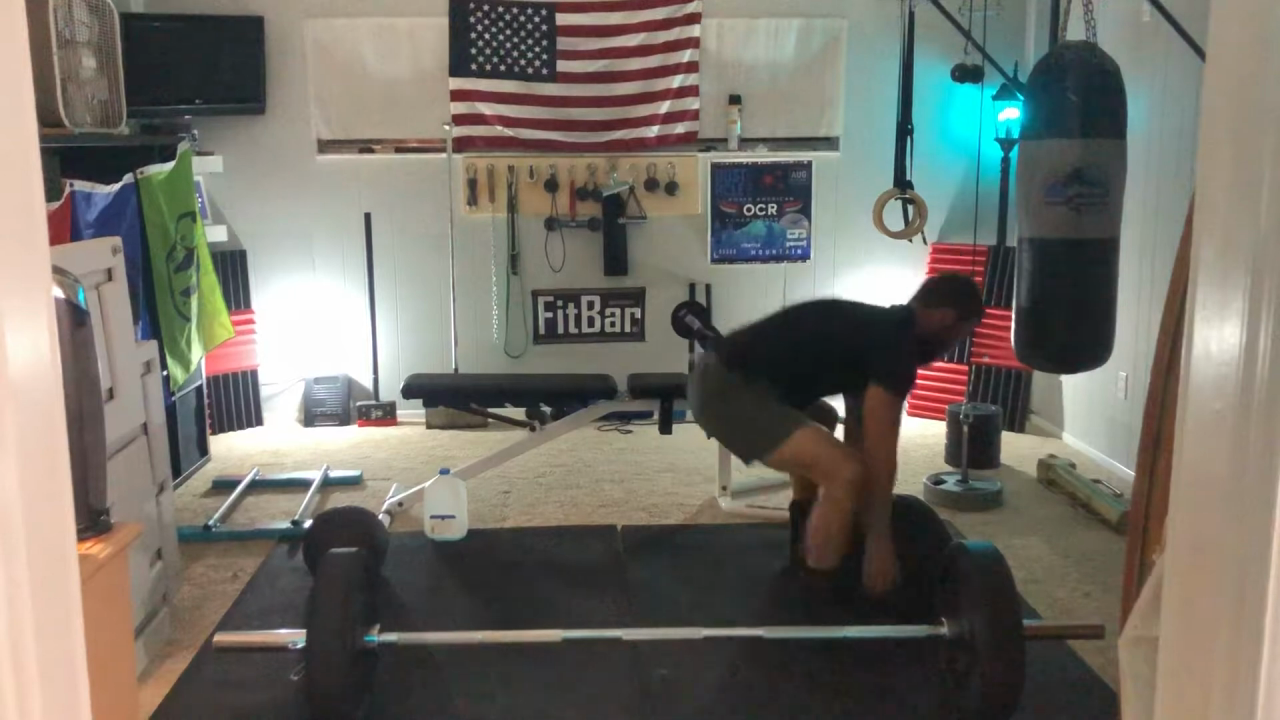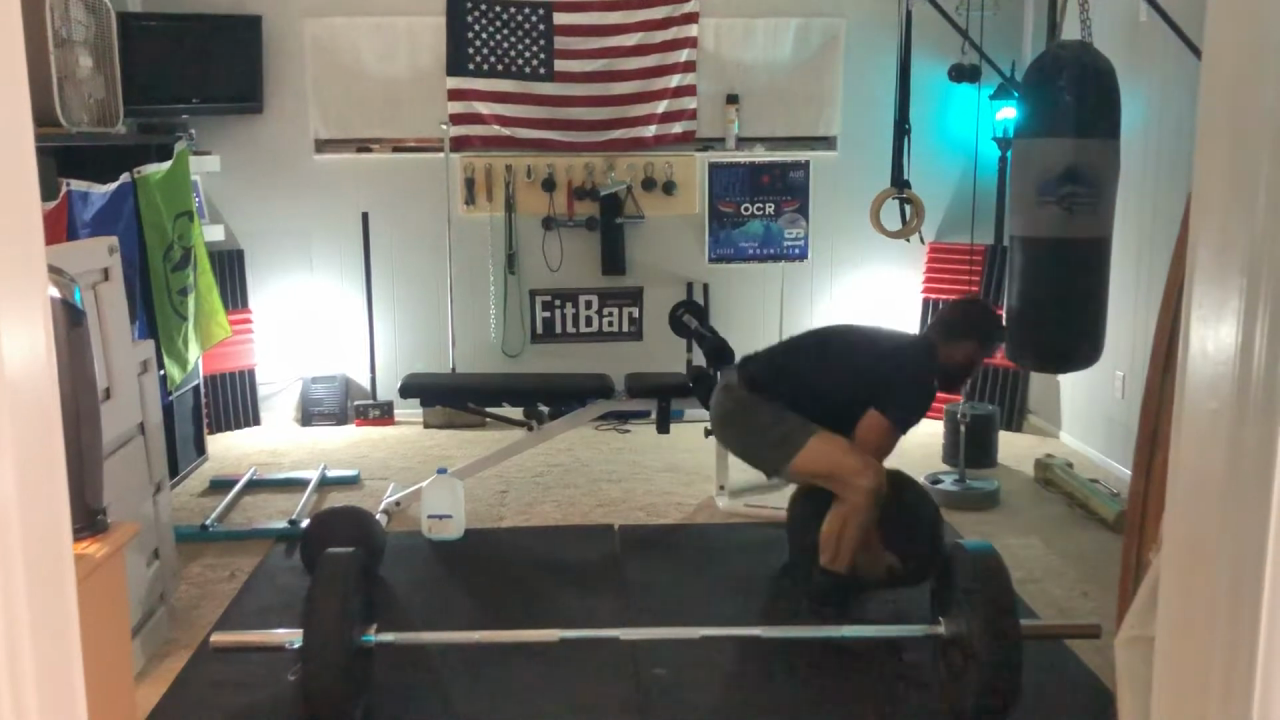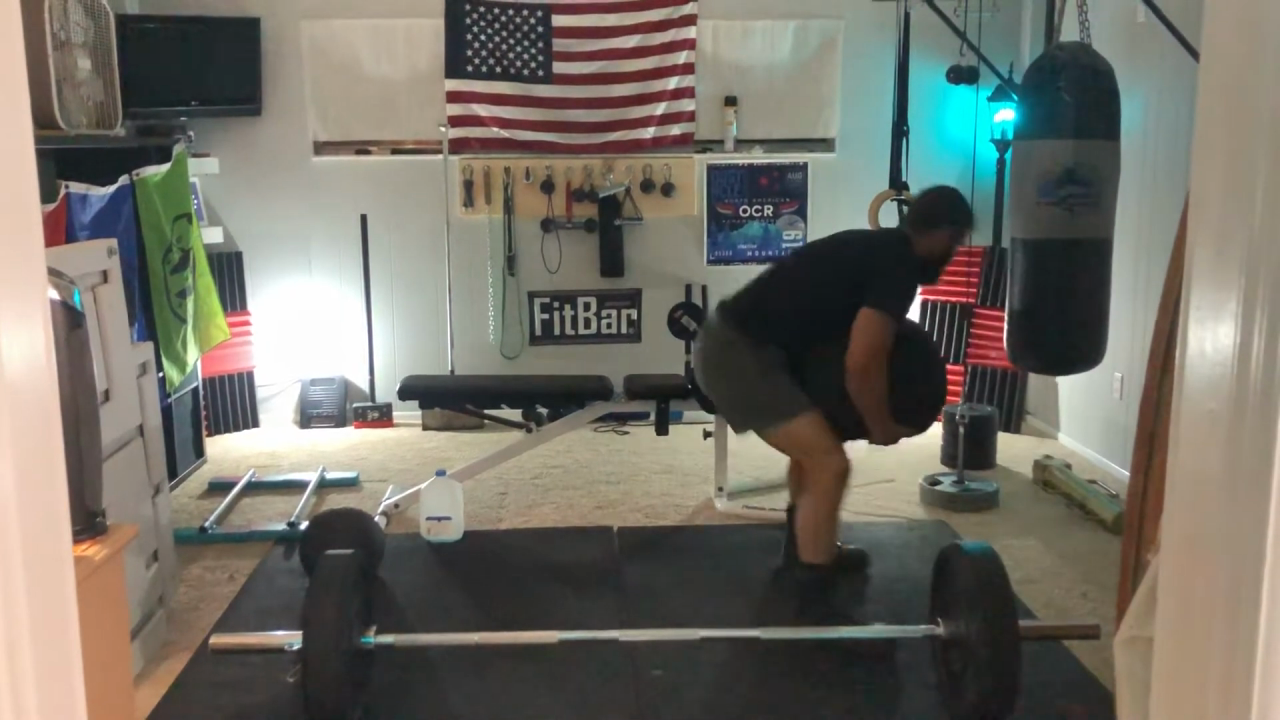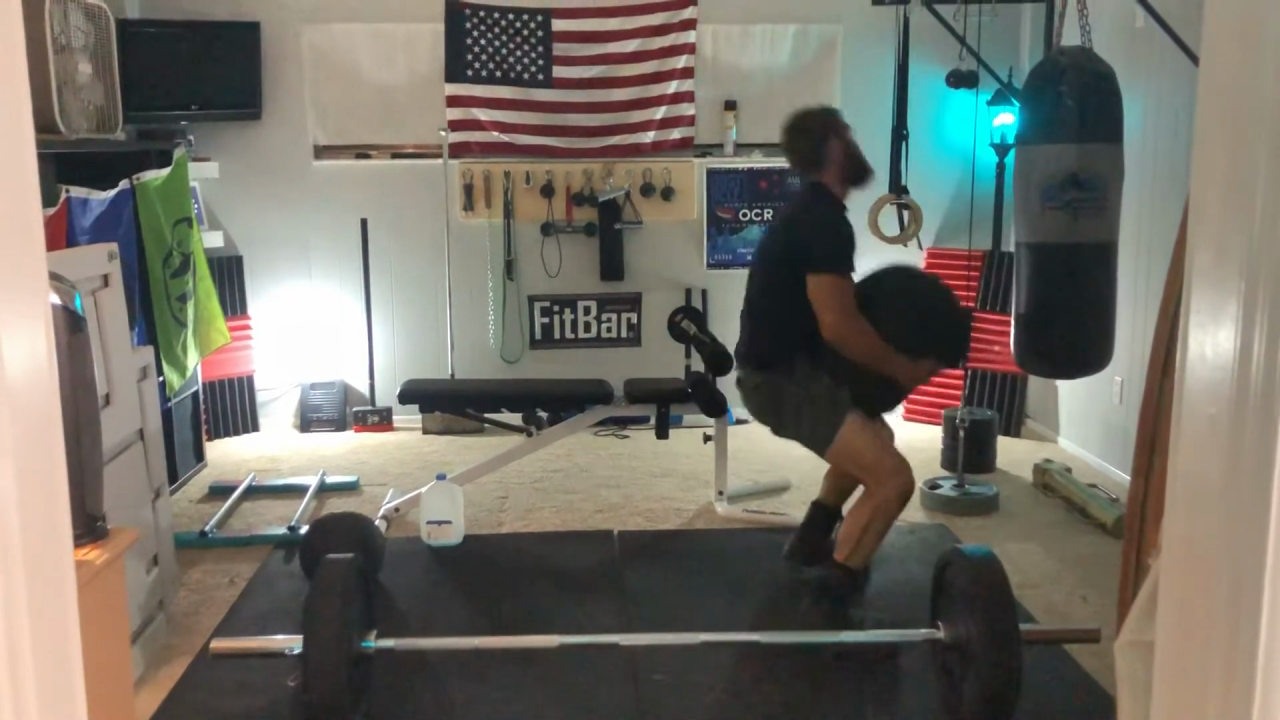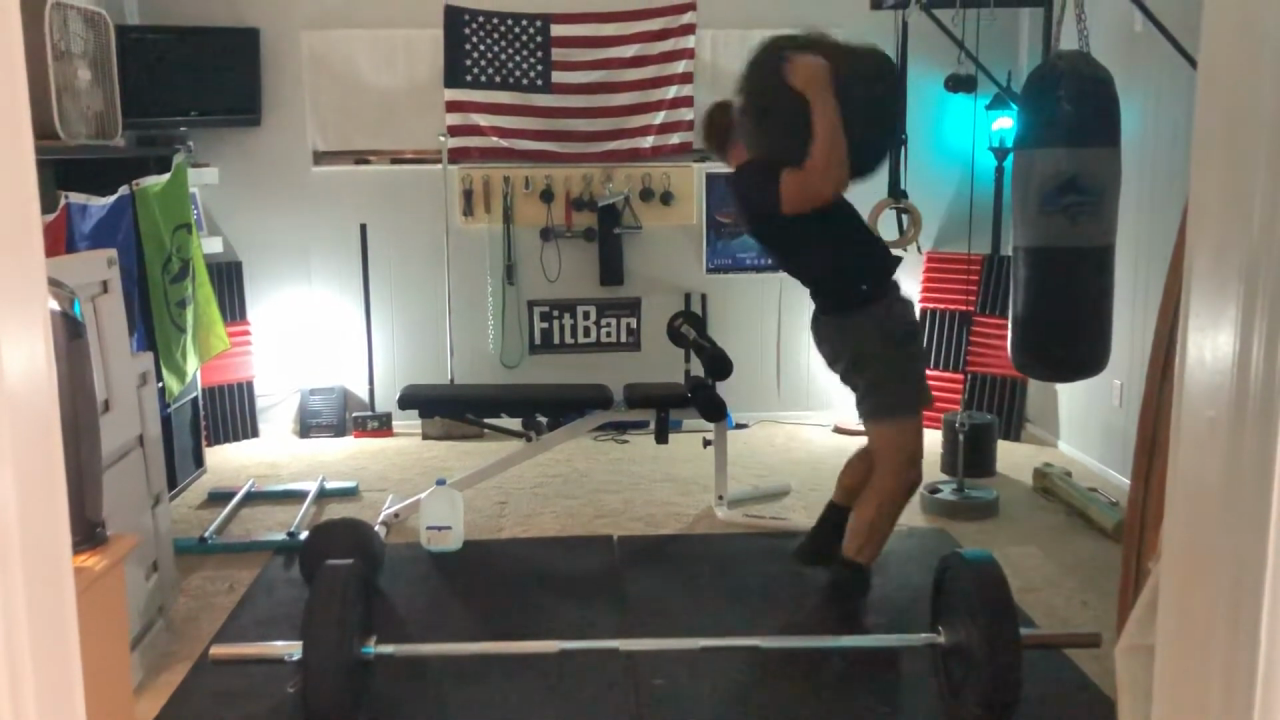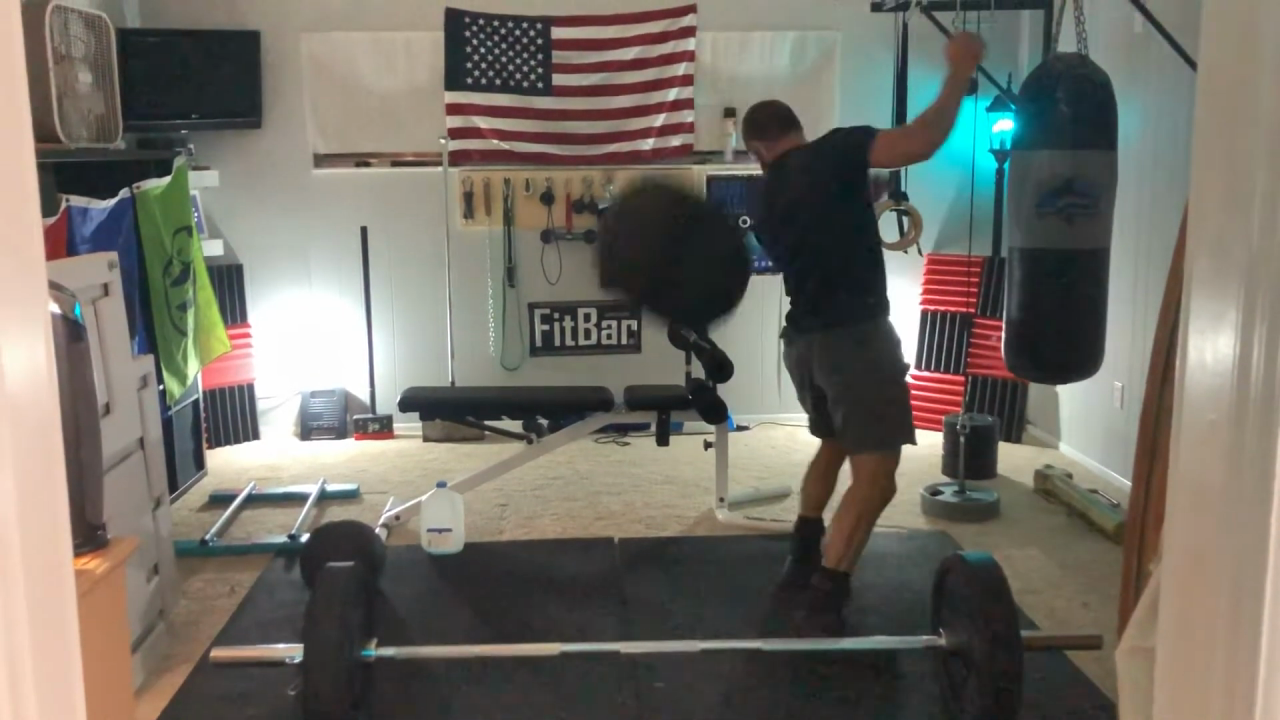
dt=0.5s
person 1, frame 1
left shoulder: (878, 330)
right shoulder: (896, 346)
left elbow: (858, 436)
right elbow: (879, 452)
left wrist: (862, 516)
right wrist: (879, 542)
left hip: (727, 379)
right hip: (728, 391)
left knee: (819, 428)
right knee: (843, 471)
left ankle: (806, 542)
person 1, frame 2
left shoulder: (902, 356)
right shoulder: (914, 383)
left elbow: (856, 451)
right elbow: (860, 468)
right wrist: (872, 550)
left hip: (743, 394)
right hip: (747, 410)
right knee: (863, 482)
right ankle: (824, 605)
person 1, frame 3
left shoulder: (875, 249)
right shoulder: (898, 268)
right elbow: (861, 362)
right wrist: (881, 425)
left hip: (735, 340)
right hip: (739, 354)
left knee: (812, 443)
right knee: (828, 464)
left ankle: (803, 545)
person 1, frame 4
left shoulder: (809, 214)
right shoulder: (826, 223)
right elbow: (838, 327)
left wrist: (887, 357)
right wrist: (905, 369)
left hip: (785, 367)
right hip: (783, 380)
left knee: (869, 440)
right knee: (892, 478)
left ankle: (812, 541)
right ankle: (831, 596)
person 1, frame 5
left shoulder: (762, 181)
right shoulder: (758, 184)
left elbow: (822, 174)
right elbow: (827, 181)
right wrist: (818, 94)
left hip: (862, 315)
right hip: (865, 320)
left knee: (885, 449)
right knee: (898, 467)
left ankle: (825, 540)
right ankle: (845, 596)
person 1, frame 6
left shoulder: (770, 196)
right shoulder: (836, 150)
right elbow: (922, 139)
right wrist: (959, 76)
left hip: (802, 337)
right hip: (856, 335)
left knee: (835, 444)
right knee: (875, 476)
left ankle: (804, 561)
right ankle: (823, 603)
